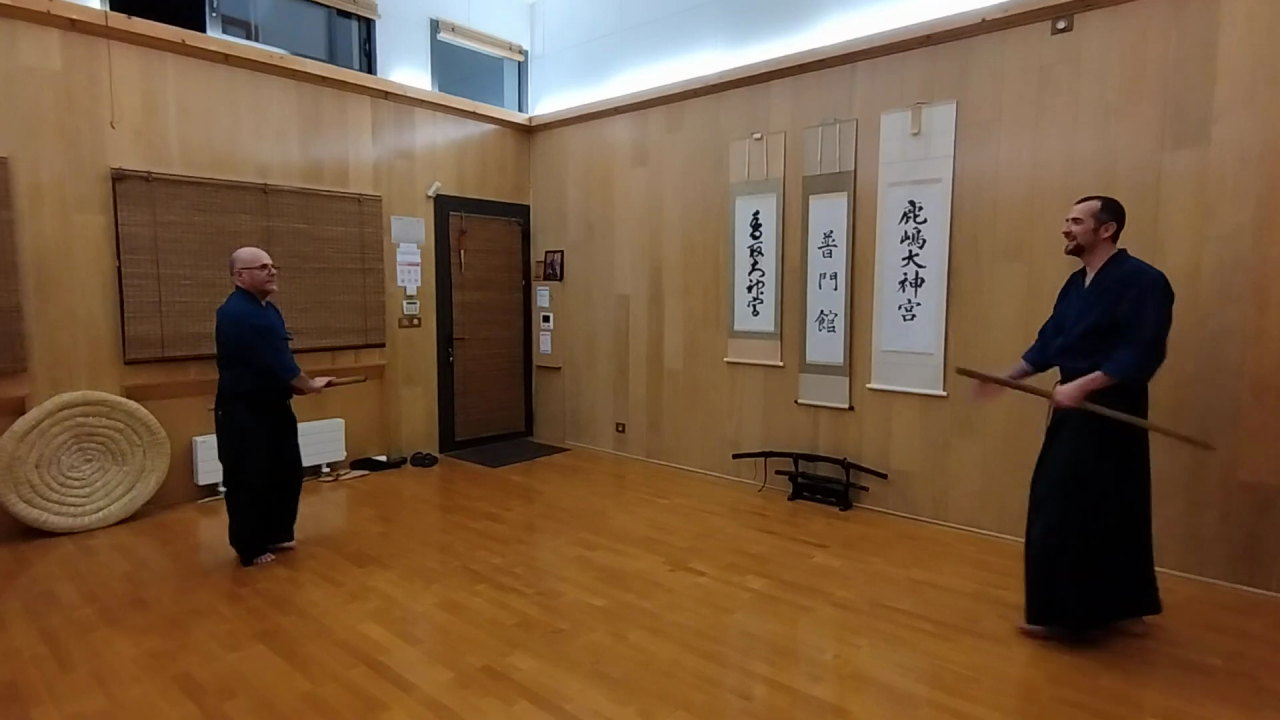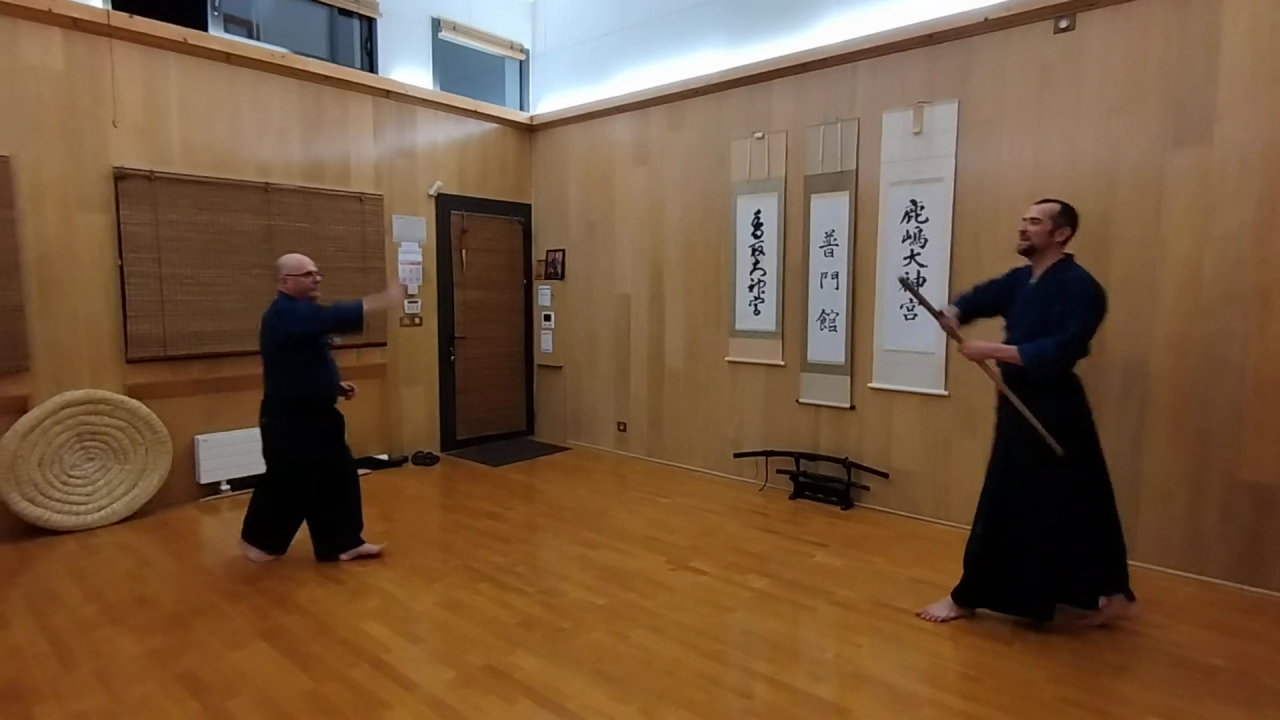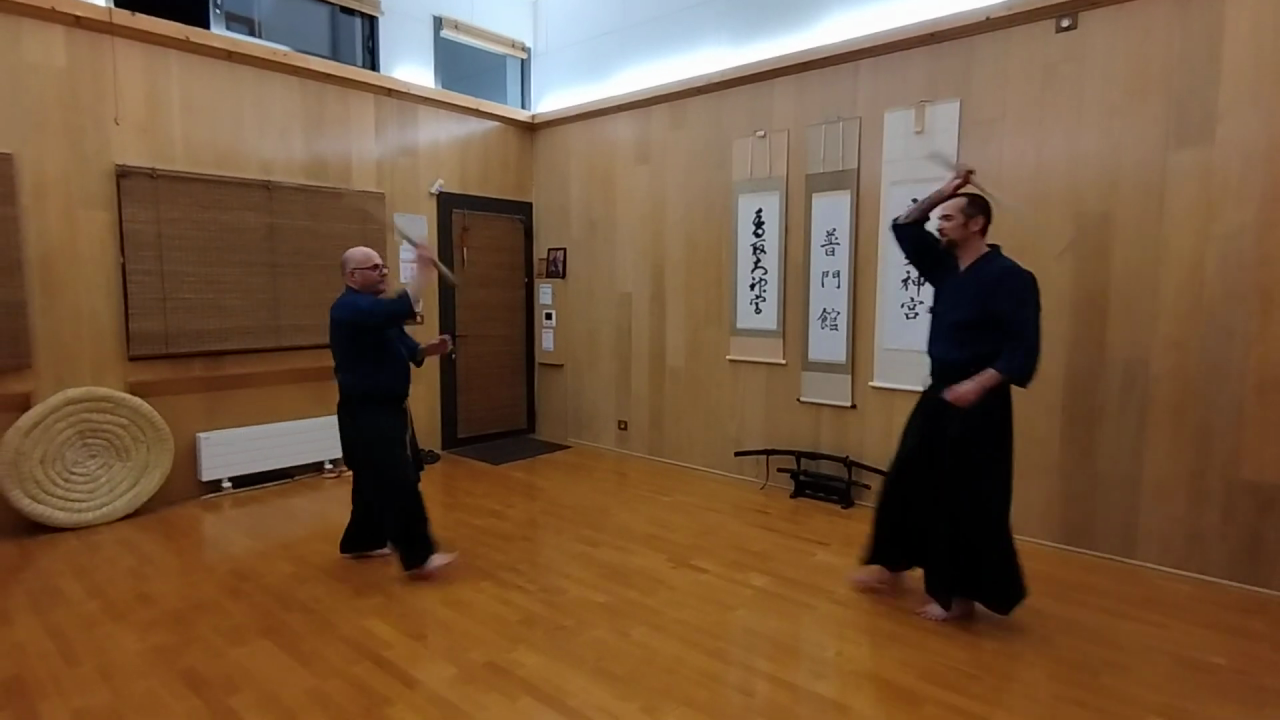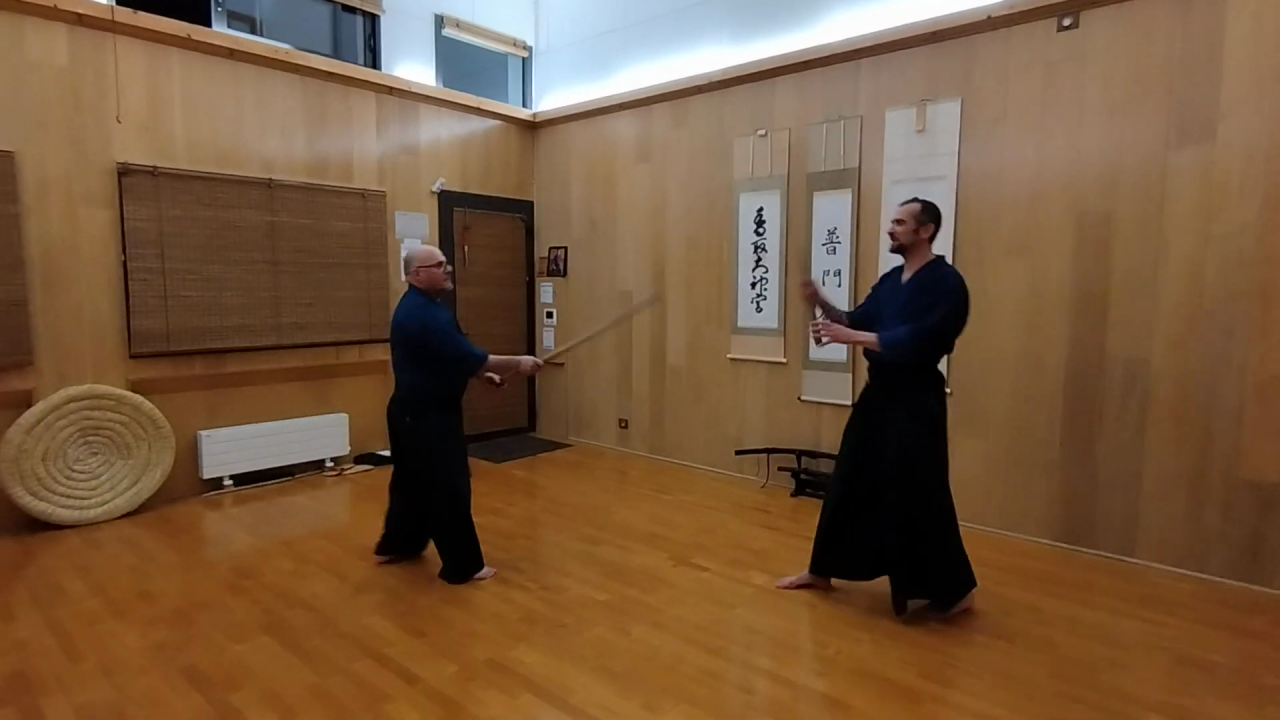
dt=0.5s
person 1, frame 1
left shoulder: (1141, 280)
right shoulder: (1077, 283)
left elbow: (1144, 352)
right elbow: (1051, 343)
left wrist: (1082, 386)
right wrist: (1011, 376)
left hip: (1110, 409)
right hip: (1076, 405)
left knee: (1069, 507)
right knee: (1056, 501)
left ankle: (1064, 611)
right ankle: (1121, 607)
person 1, frame 2
left shoulder: (1079, 287)
right shoulder: (1019, 280)
left elbow: (1059, 351)
right elbow: (978, 301)
left wrist: (992, 350)
right wrist: (954, 315)
left hip: (1051, 408)
right hip: (1021, 403)
left knee: (1006, 502)
right knee: (1070, 504)
left ankle: (968, 597)
right ankle: (1107, 595)
person 1, frame 3
left shoulder: (1011, 278)
right shoulder: (946, 264)
left elbow: (1023, 351)
right elbow: (905, 228)
left wrist: (979, 385)
right wrist: (942, 195)
left hip: (979, 401)
right hip: (940, 391)
left knee: (969, 498)
right knee: (907, 480)
left ankle: (956, 593)
right ankle: (891, 563)
person 1, frame 4
left shoulder: (946, 284)
right shoulder: (891, 280)
left elbow: (915, 341)
right elbow: (859, 321)
left wrist: (851, 336)
right wrist: (823, 305)
left hip: (915, 400)
right hip: (877, 394)
left knee: (918, 495)
right knee: (848, 483)
left ankle: (953, 591)
right ankle: (821, 570)
person 2, frame 1
left shoulder: (267, 309)
right shoulder: (239, 313)
right elbow: (273, 359)
left wrist: (295, 381)
right wrist: (310, 383)
left hip: (272, 406)
right hip: (244, 412)
left knee: (288, 471)
right knee: (250, 481)
left ankle: (273, 534)
right ankle: (251, 549)
person 2, frame 2
left shoulder: (297, 314)
right shoulder: (287, 314)
right elbow: (340, 317)
left wrist: (333, 385)
right wrist: (385, 299)
left hip: (315, 413)
right hip: (289, 418)
left knee: (339, 475)
right knee: (285, 484)
left ankle: (344, 542)
right ankle: (257, 540)
person 2, frame 3
left shoulder: (372, 307)
right shoulder: (350, 307)
left elbow: (402, 348)
right elbow: (399, 311)
left wrist: (430, 348)
right wrist: (422, 271)
left hip: (384, 408)
right hip: (366, 413)
left knee: (372, 479)
right knee: (396, 482)
left ankle: (360, 542)
right ankle: (417, 556)
person 2, frame 4
left shoulder: (420, 308)
right shoulder: (422, 314)
left elbow: (451, 357)
right elbow: (463, 356)
left wrist: (482, 373)
right wrist: (515, 363)
left hip: (415, 411)
right hip: (425, 415)
left knee: (414, 481)
right knee: (448, 489)
left ankle: (397, 544)
right ankle: (463, 565)
